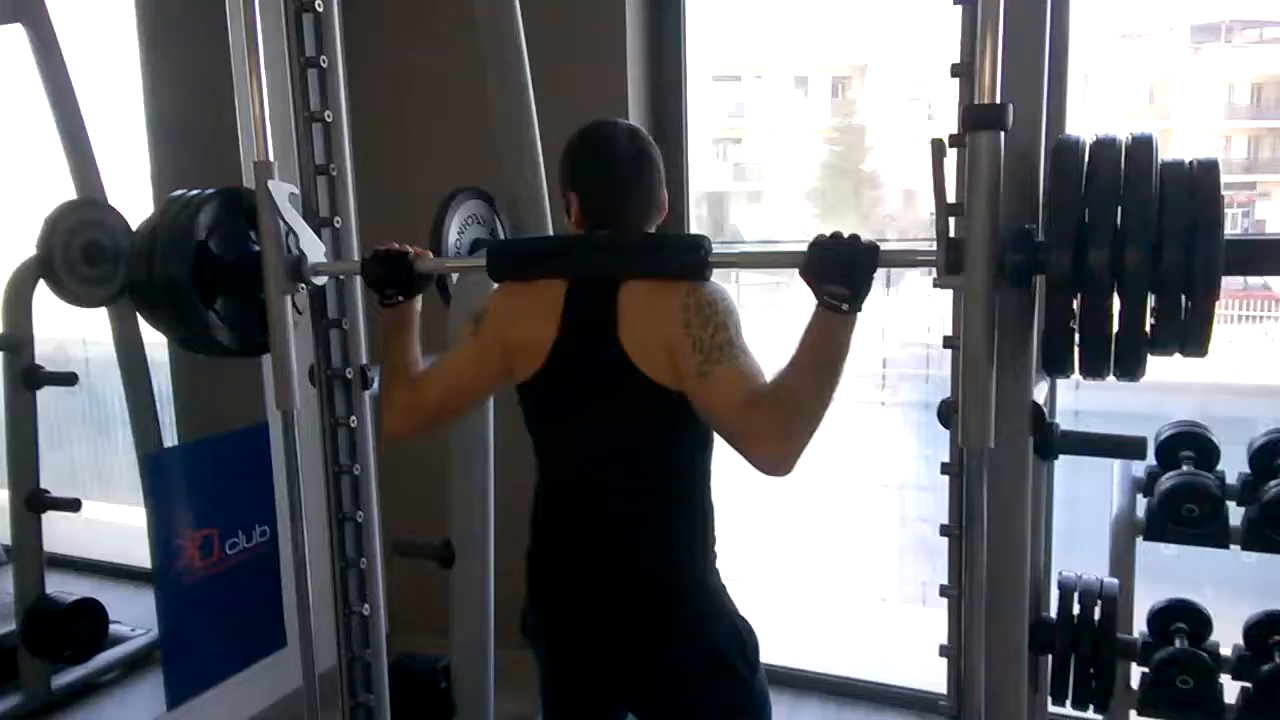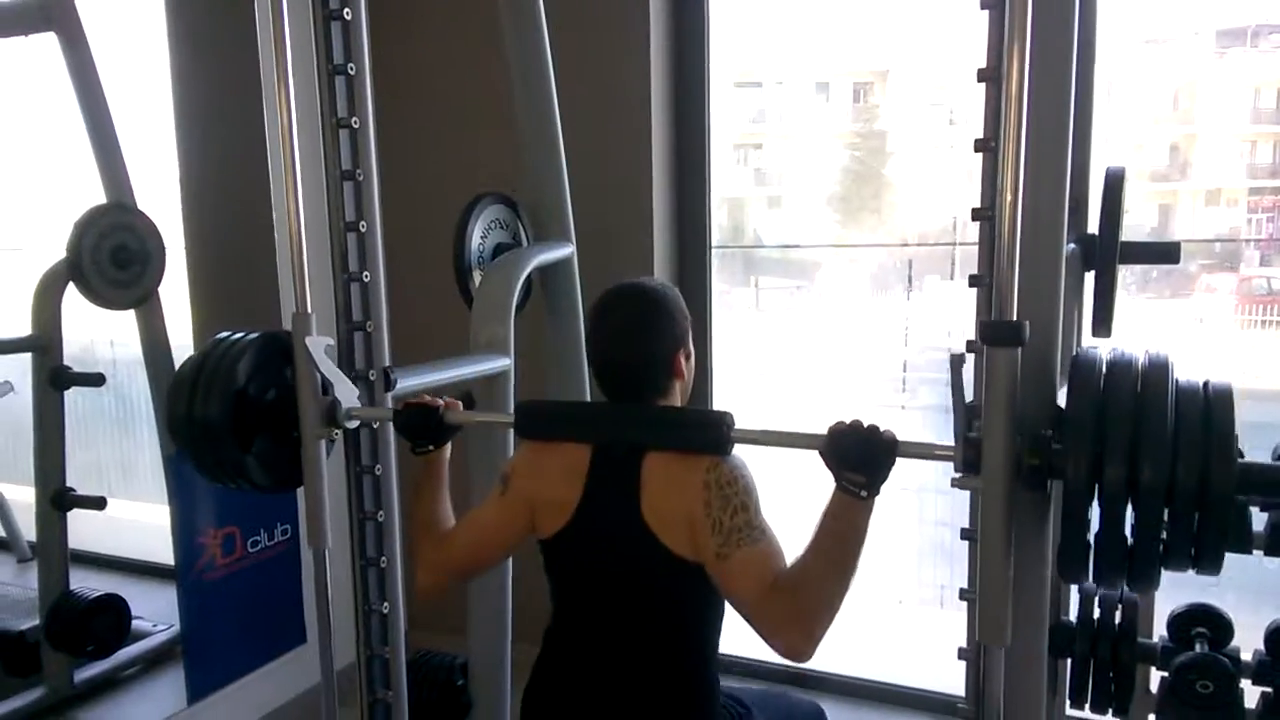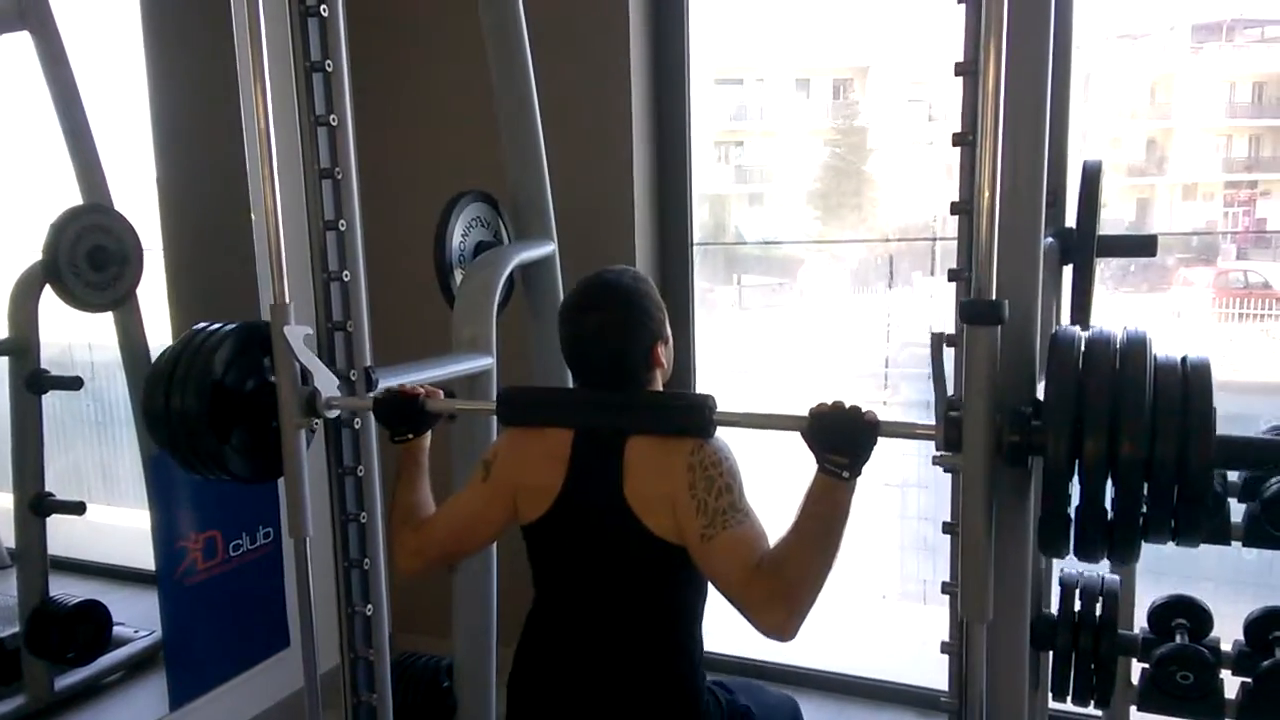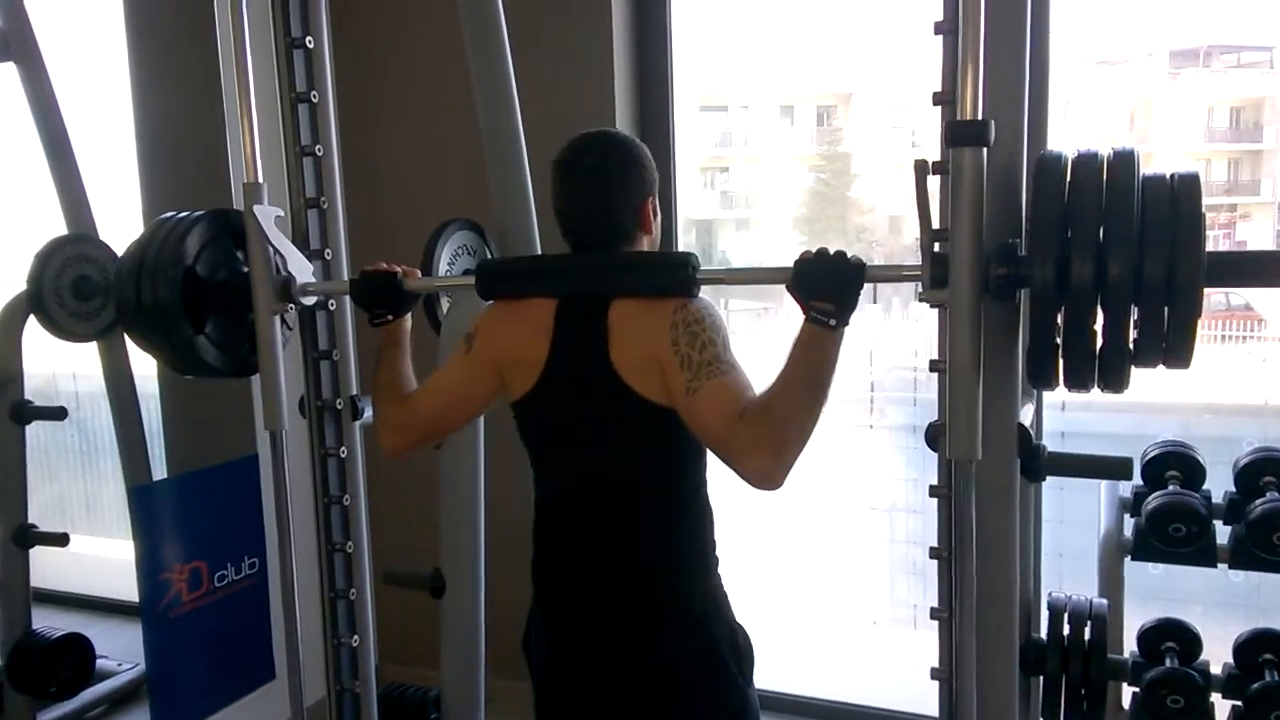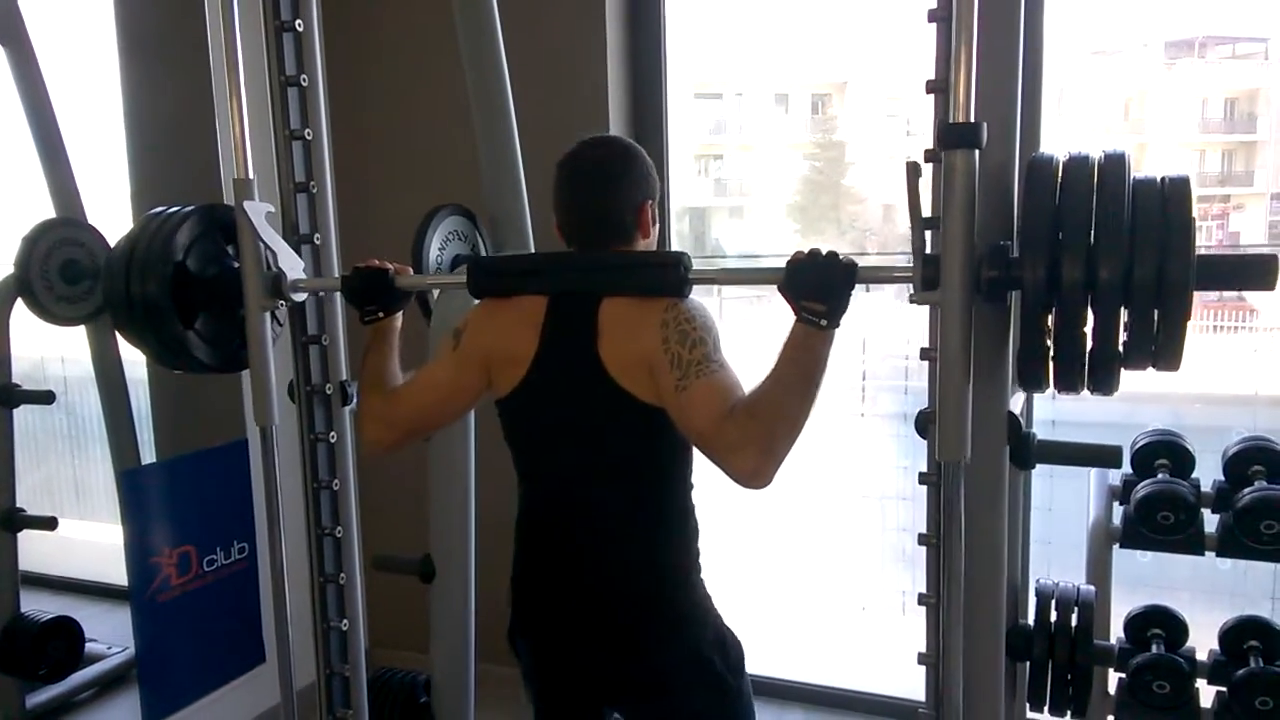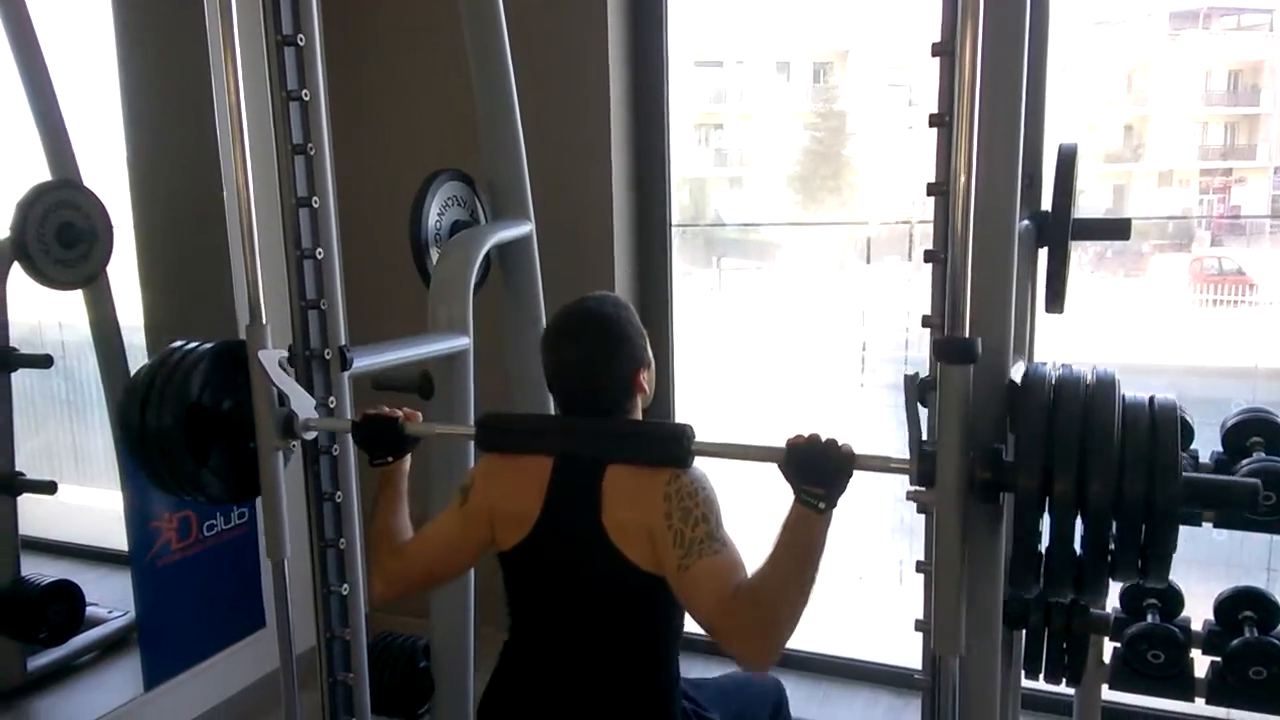
dt=0.7s
person 1, frame 1
left shoulder: (519, 303)
right shoulder: (682, 301)
left elbow: (404, 411)
right elbow: (773, 443)
left wrist: (401, 301)
right wrist: (836, 306)
left hip: (561, 603)
right hip: (675, 610)
person 1, frame 2
left shoulder: (545, 461)
right shoulder: (702, 474)
left elbow: (432, 568)
right elbow: (793, 628)
left wrist: (435, 450)
right wrist: (854, 492)
person 1, frame 3
left shoulder: (527, 448)
right shoulder: (686, 458)
left elbow: (414, 552)
right elbow: (776, 610)
left wrist: (414, 439)
right wrist: (836, 472)
person 1, frame 4
left shoulder: (511, 322)
right shoulder: (671, 319)
left elbow: (398, 429)
right elbow: (763, 458)
left wrist: (393, 321)
right wrist: (823, 320)
left hip: (565, 614)
right hip: (674, 618)
person 1, frame 5
left shoulder: (501, 318)
right shoulder: (662, 318)
left elbow: (380, 426)
right elbow: (749, 456)
left wrist: (383, 319)
right wrist: (814, 322)
left hip: (543, 615)
right hip: (654, 619)
person 1, frame 6
left shoulder: (504, 474)
right shoulder: (664, 487)
left elbow: (389, 578)
right elbow: (753, 642)
left wrist: (393, 462)
right wrist: (812, 503)
